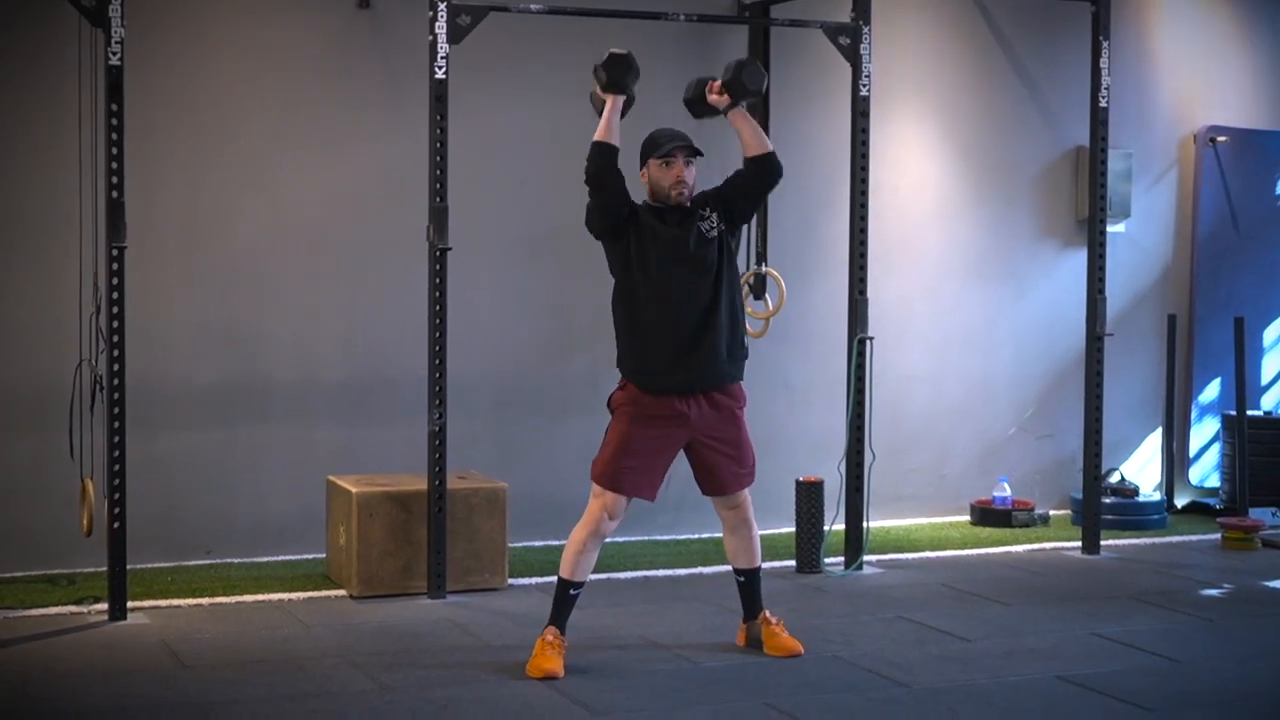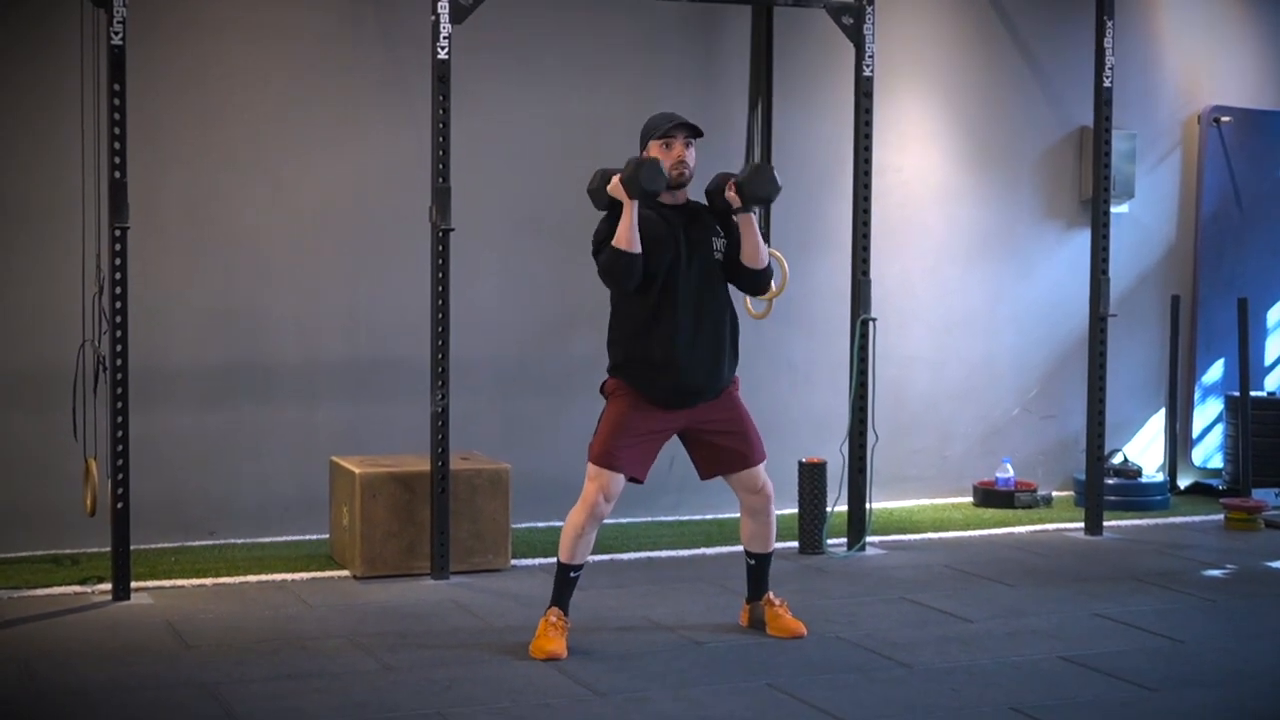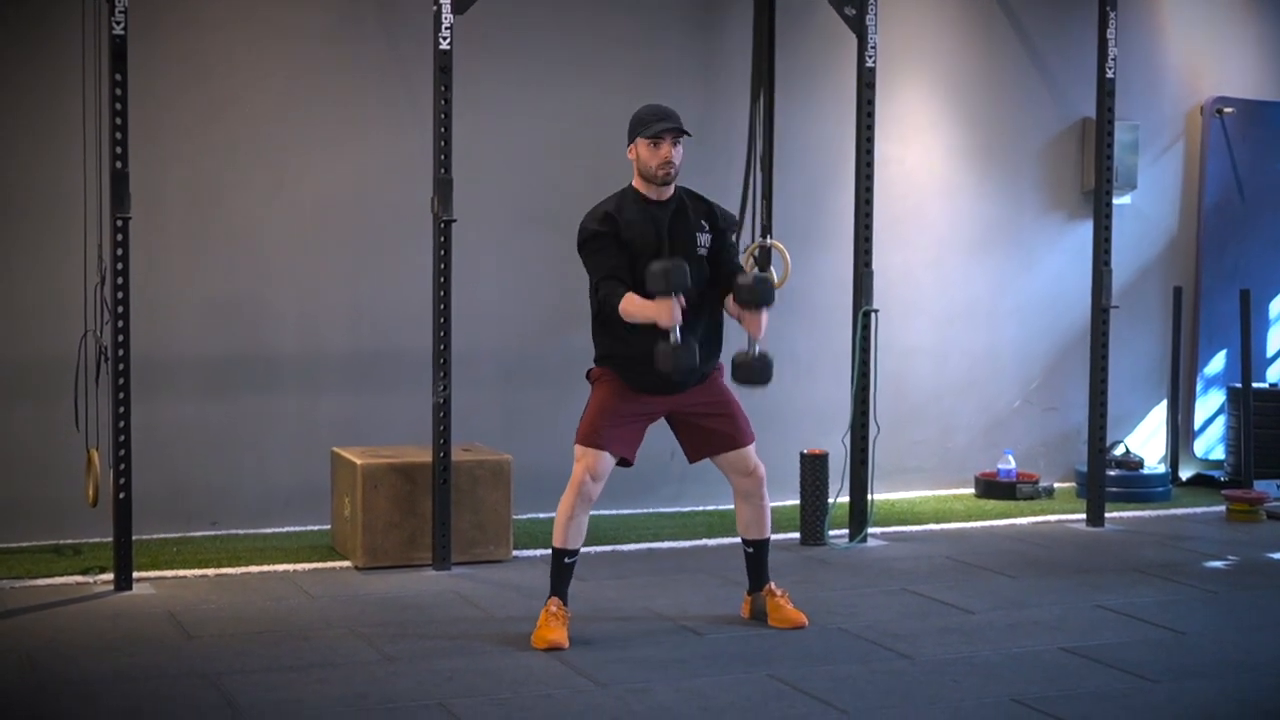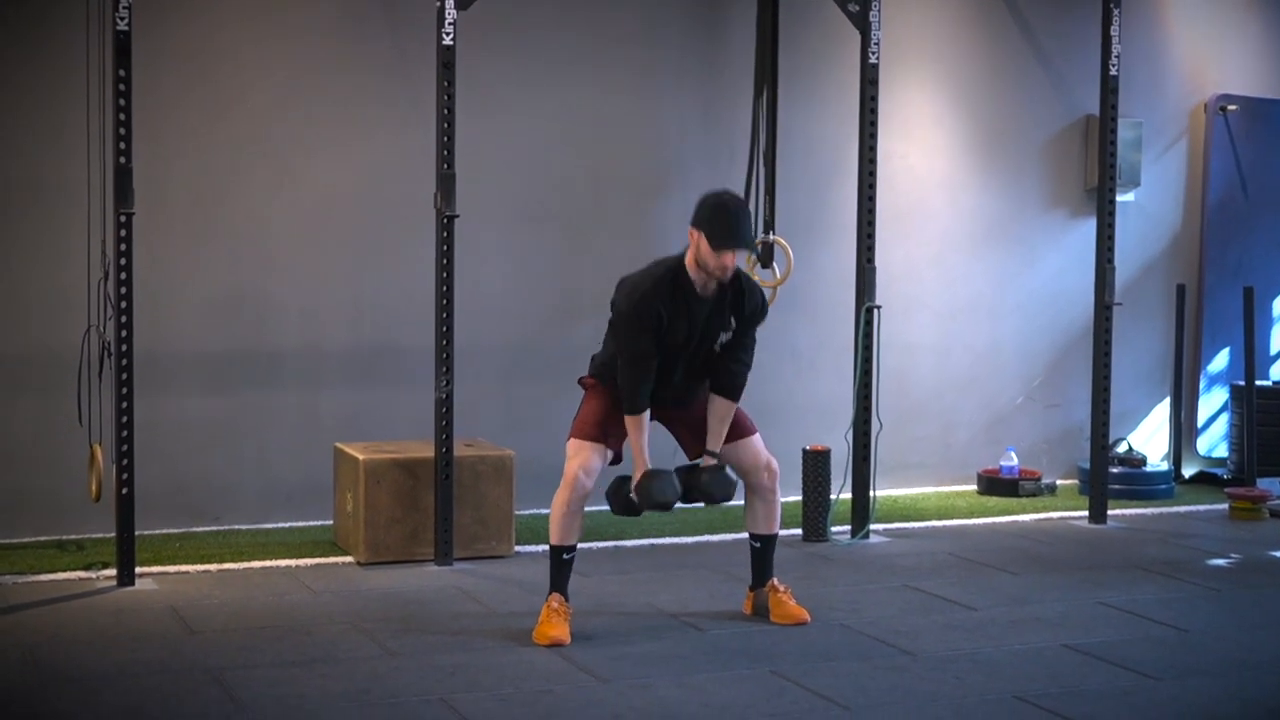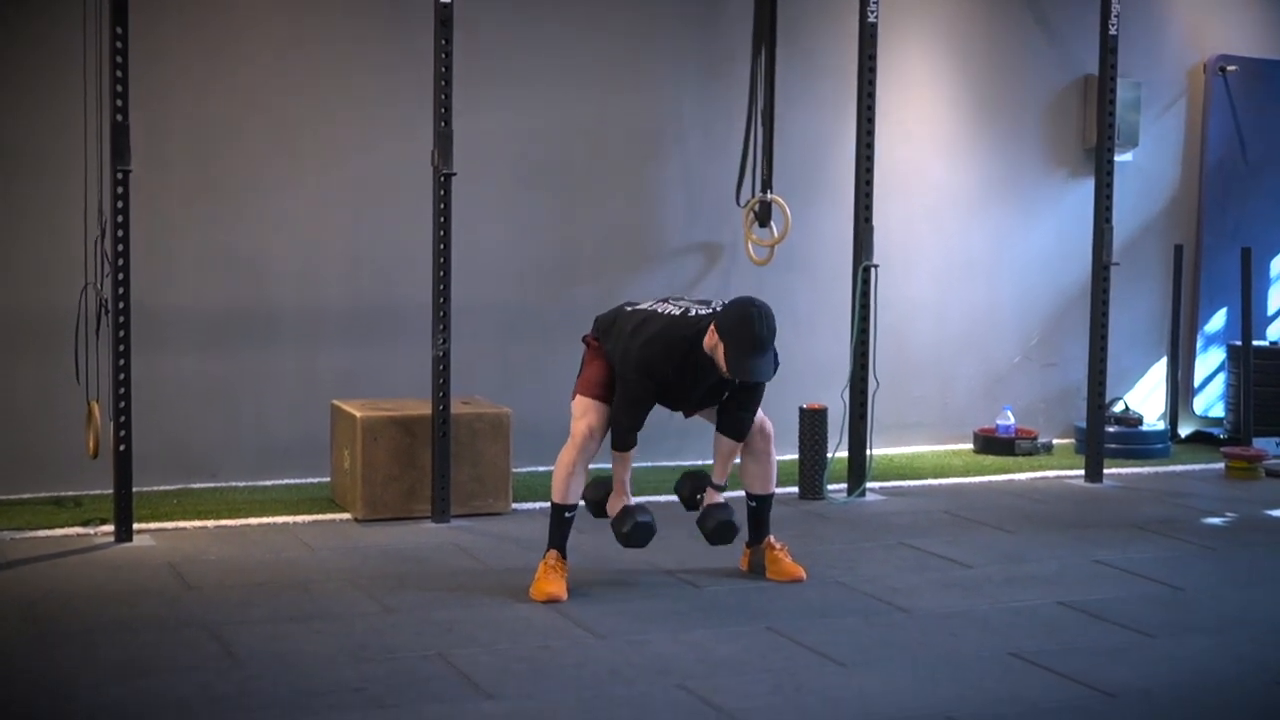
dt=0.3s
person 1, frame 1
left shoulder: (714, 213)
right shoulder: (626, 222)
left elbow: (767, 170)
right elbow: (600, 178)
left wrist: (733, 109)
right wrist: (612, 107)
left hip: (718, 397)
right hip: (648, 400)
left knee: (738, 510)
right knee: (603, 513)
left ankle: (755, 621)
right ankle: (554, 632)
person 1, frame 2
left shoulder: (716, 223)
right shoulder: (623, 223)
left elbow: (757, 282)
right elbow: (621, 279)
left wrist: (746, 215)
right wrist: (629, 207)
left hip: (712, 390)
right hip: (641, 390)
left knee: (759, 492)
right knee: (598, 496)
left ankle: (760, 603)
right ankle: (556, 615)
person 1, frame 3
left shoulder: (709, 216)
right shoulder: (606, 221)
left elbow: (727, 285)
right elbow: (612, 296)
left wrist: (748, 307)
right wrist: (653, 310)
left hip: (698, 375)
right hip: (626, 376)
left knee: (751, 475)
right knee: (586, 479)
left ankle: (761, 593)
right ankle: (556, 605)
person 1, frame 4
left shoulder: (747, 297)
right shoulder: (643, 293)
left elbow: (728, 380)
right elbow: (635, 387)
left wrist: (712, 453)
right wrist: (642, 466)
left hip: (690, 388)
right hip: (618, 385)
left knee: (764, 469)
right knee: (578, 476)
left ankle: (763, 588)
right ankle: (557, 601)
person 1, frame 5
left shoulder: (758, 357)
right shoulder: (652, 348)
left elbow: (735, 423)
right elbow: (626, 423)
left wrist: (716, 486)
right wrist: (620, 491)
right hip: (613, 349)
left knee: (760, 431)
right knee: (585, 432)
left ankle: (760, 545)
right ankle: (554, 557)
